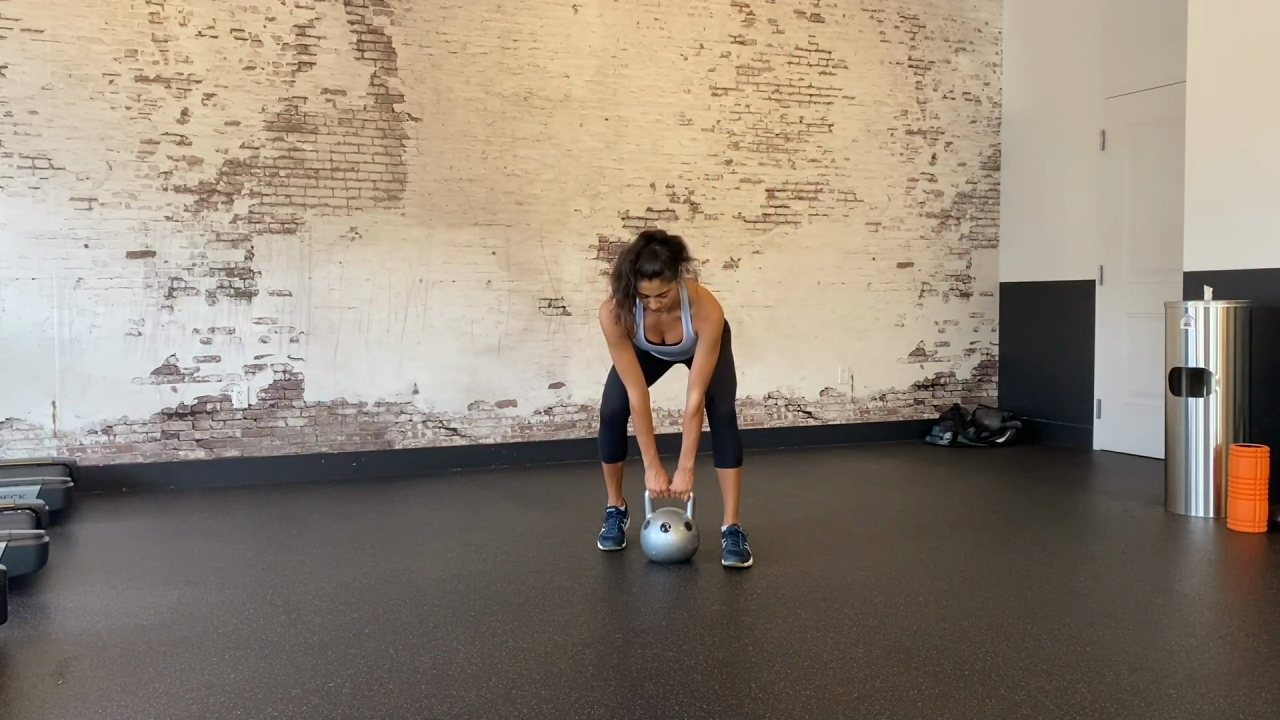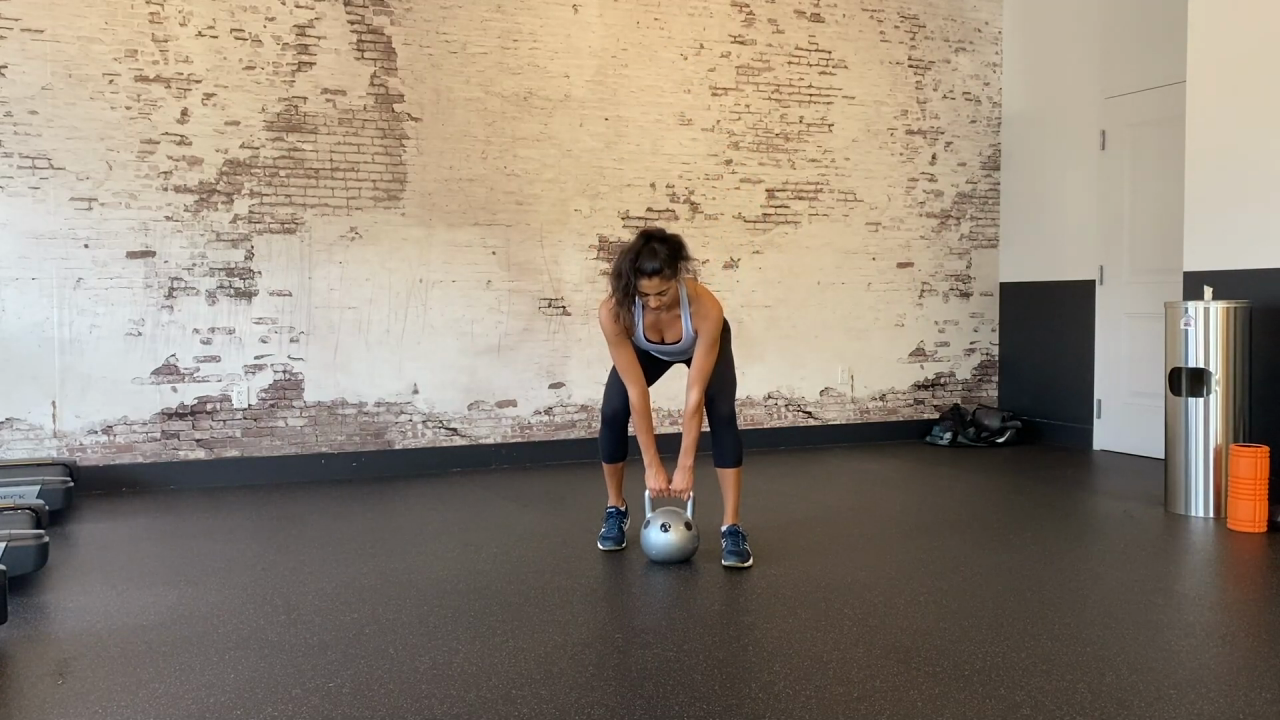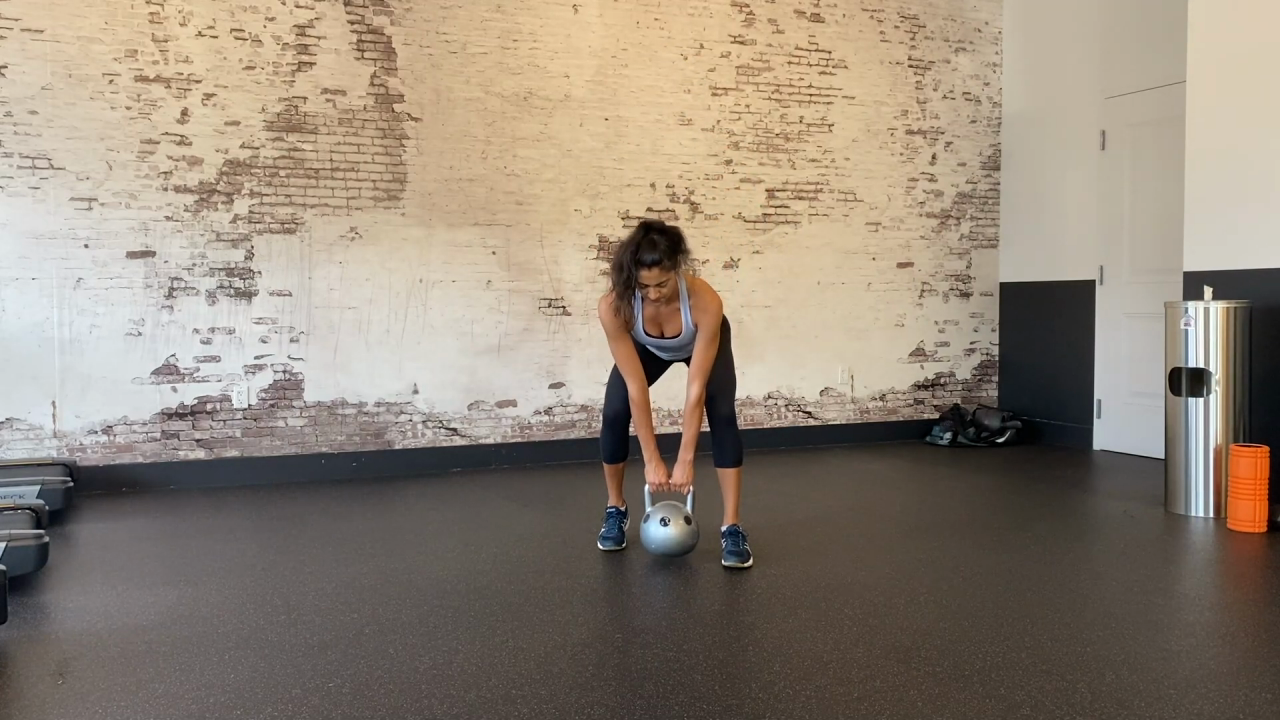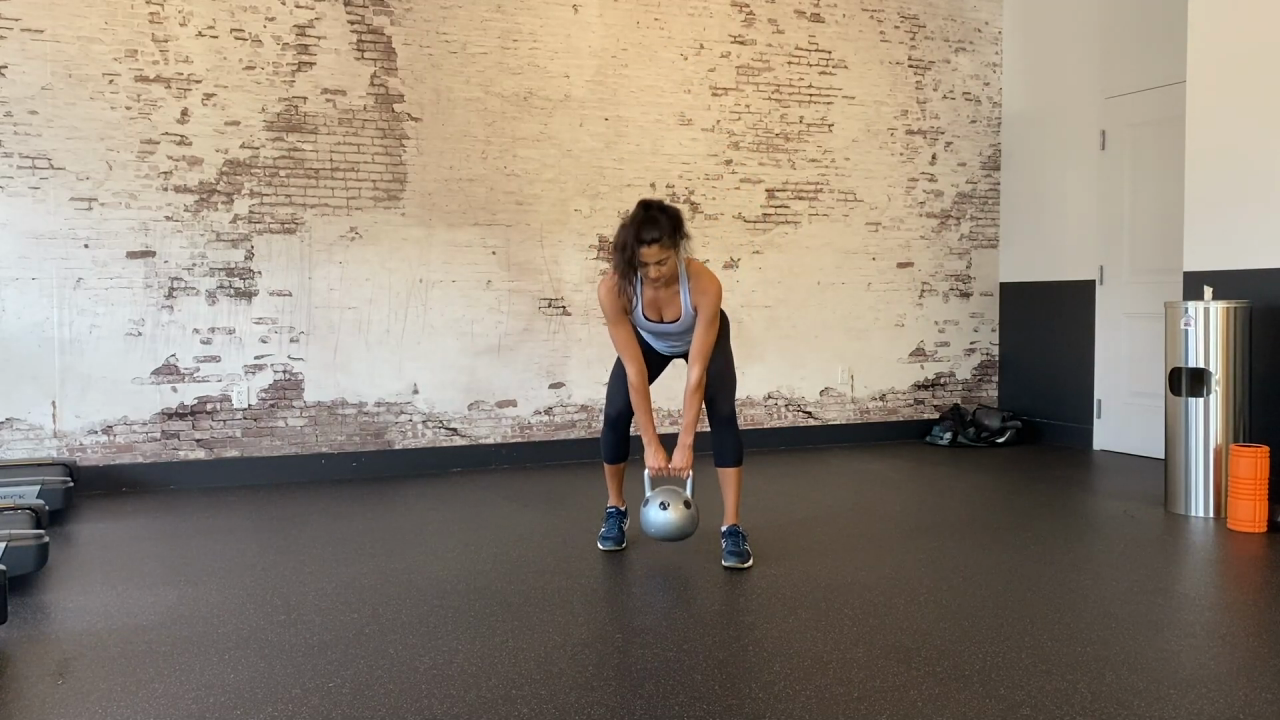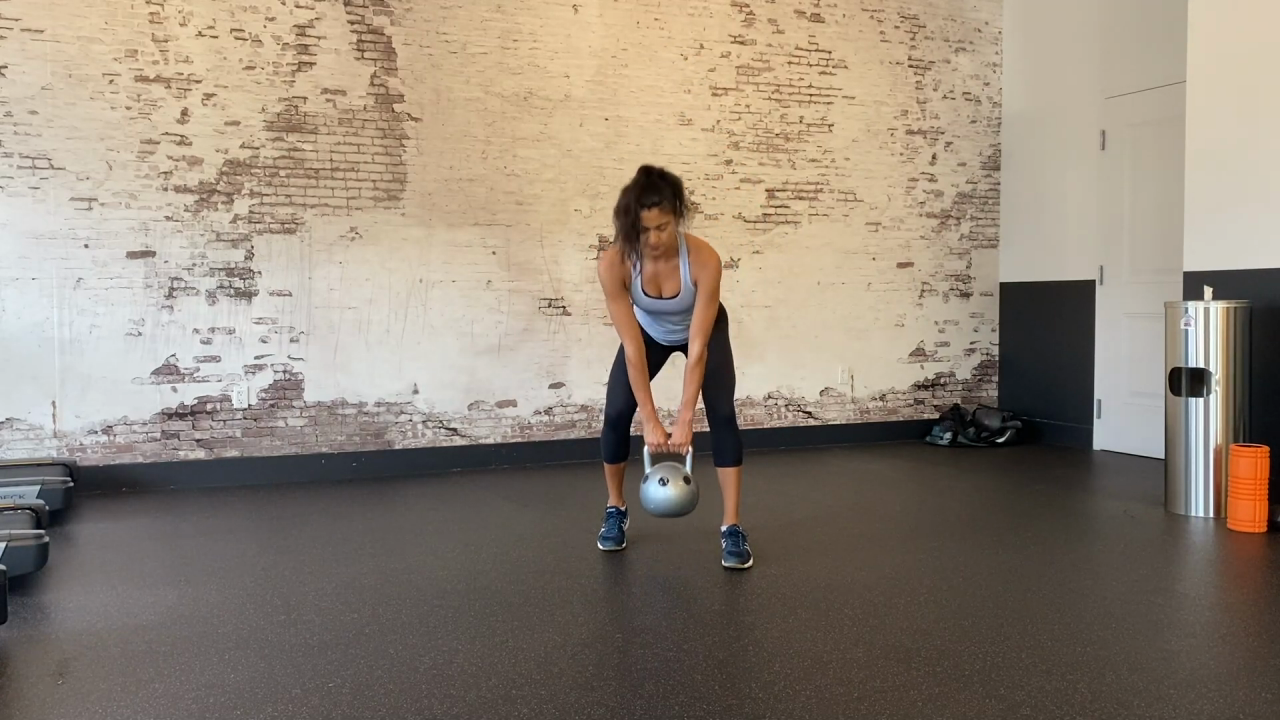
dt=0.1s
person 1, frame 1
left shoulder: (706, 310)
right shoulder: (614, 312)
left elbow: (695, 397)
right elbow: (636, 394)
left wrist: (686, 467)
right wrist: (652, 466)
left hip: (701, 347)
right hip: (646, 350)
left knee: (722, 414)
right knee: (612, 413)
left ankle: (732, 528)
right ankle: (615, 509)
person 1, frame 2
left shoulder: (706, 308)
right shoulder: (614, 312)
left elbow: (695, 395)
right elbow: (636, 393)
left wrist: (685, 466)
right wrist: (652, 466)
left hip: (703, 347)
right hip: (646, 351)
left knee: (722, 414)
right knee: (613, 413)
left ankle: (732, 528)
right ankle: (615, 510)
person 1, frame 3
left shoulder: (705, 302)
right shoulder: (613, 306)
left elbow: (696, 389)
right elbow: (636, 388)
left wrist: (685, 460)
right wrist: (652, 460)
left hip: (705, 343)
right hip: (646, 348)
left knee: (722, 415)
right knee: (614, 414)
left ankle: (732, 528)
right ankle: (615, 510)
person 1, frame 4
left shoulder: (704, 284)
right shoulder: (614, 288)
left elbow: (697, 371)
right elbow: (634, 371)
left wrist: (684, 447)
right wrist: (651, 445)
left hip: (704, 341)
right hip: (649, 343)
left knee: (723, 417)
right knee: (615, 416)
left ankle: (732, 529)
right ankle: (615, 511)
person 1, frame 5
left shoulder: (704, 259)
right shoulder: (613, 263)
left elbow: (698, 347)
right elbow: (632, 348)
left wrist: (684, 421)
right wrist: (650, 421)
left hip: (702, 331)
right hip: (650, 333)
left knee: (722, 416)
right knee: (616, 414)
left ankle: (732, 528)
right ankle: (616, 511)
